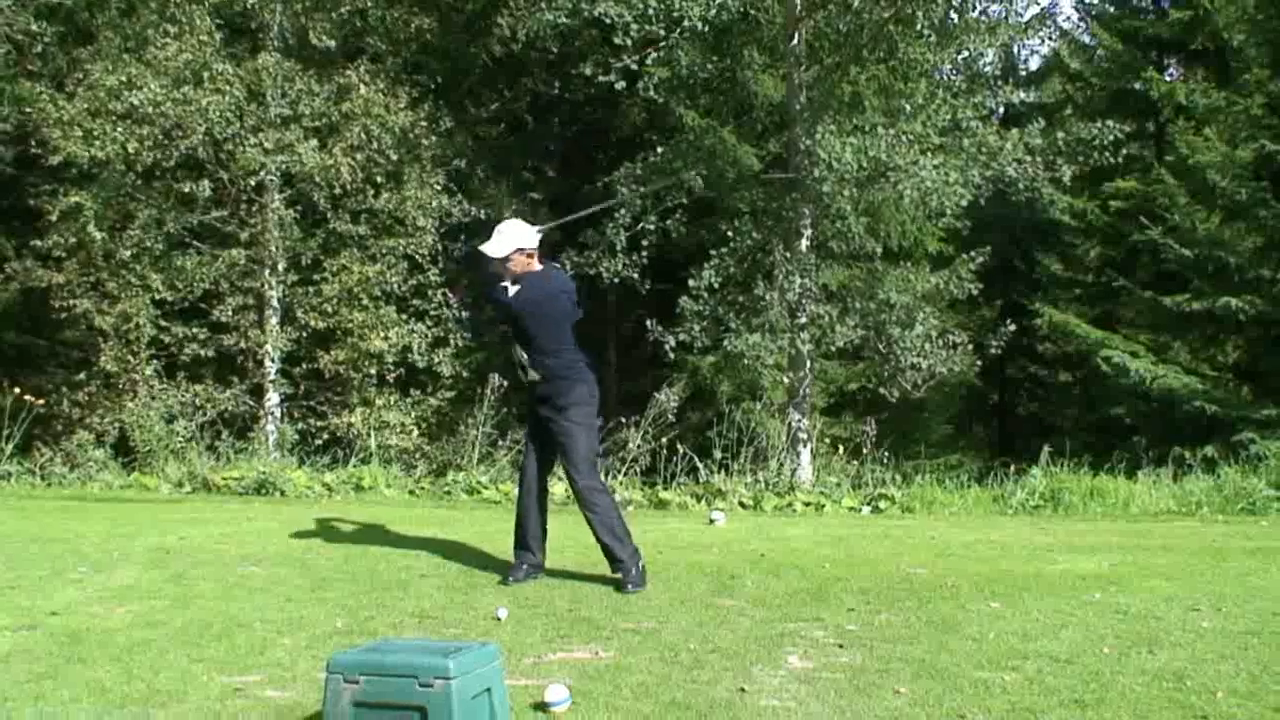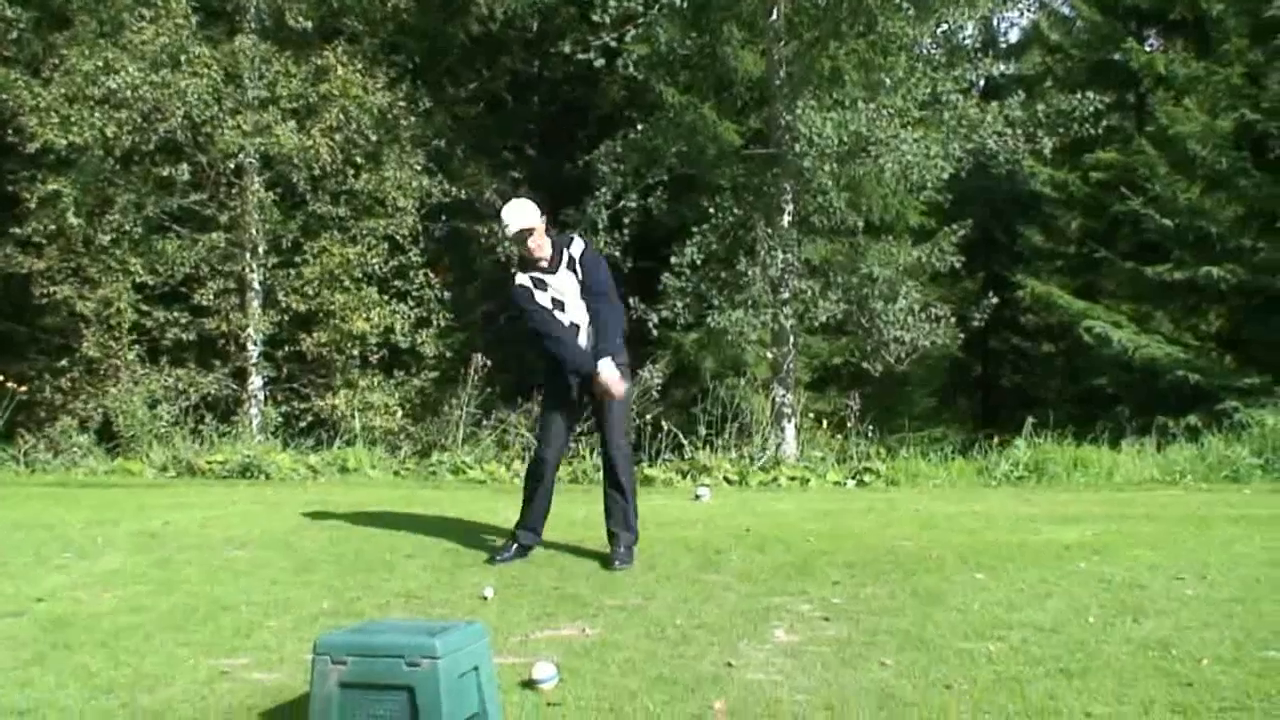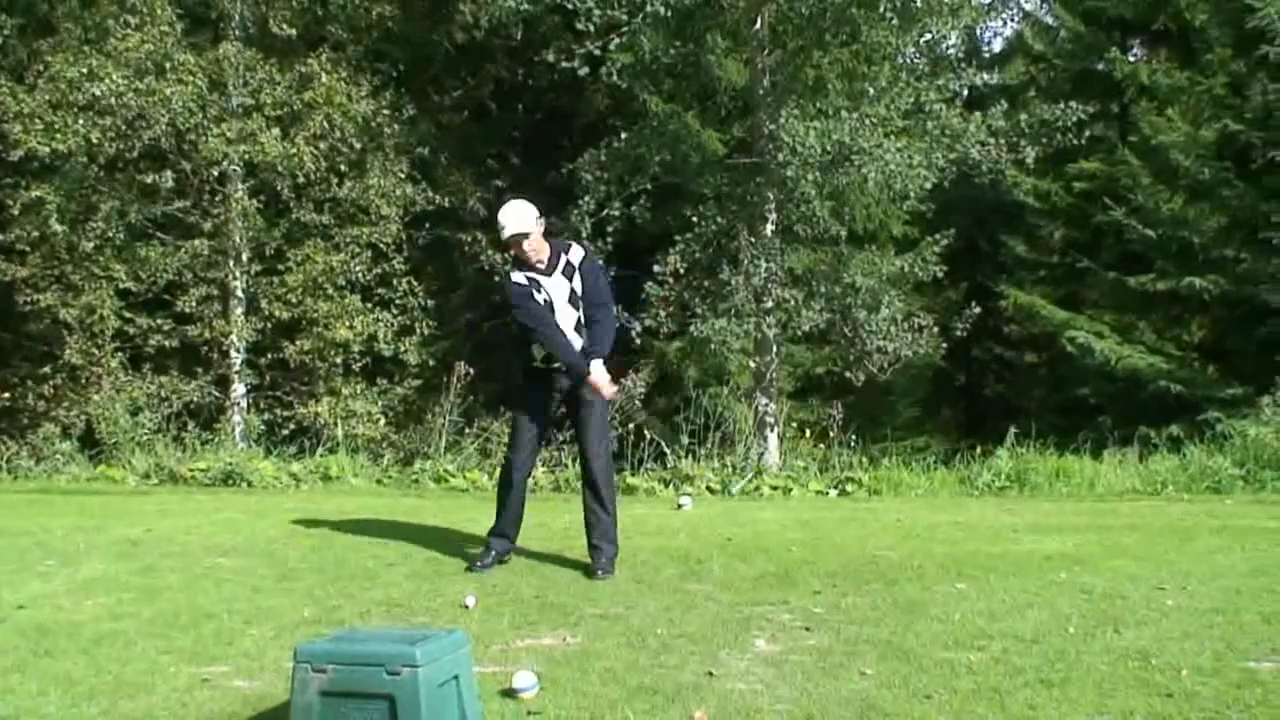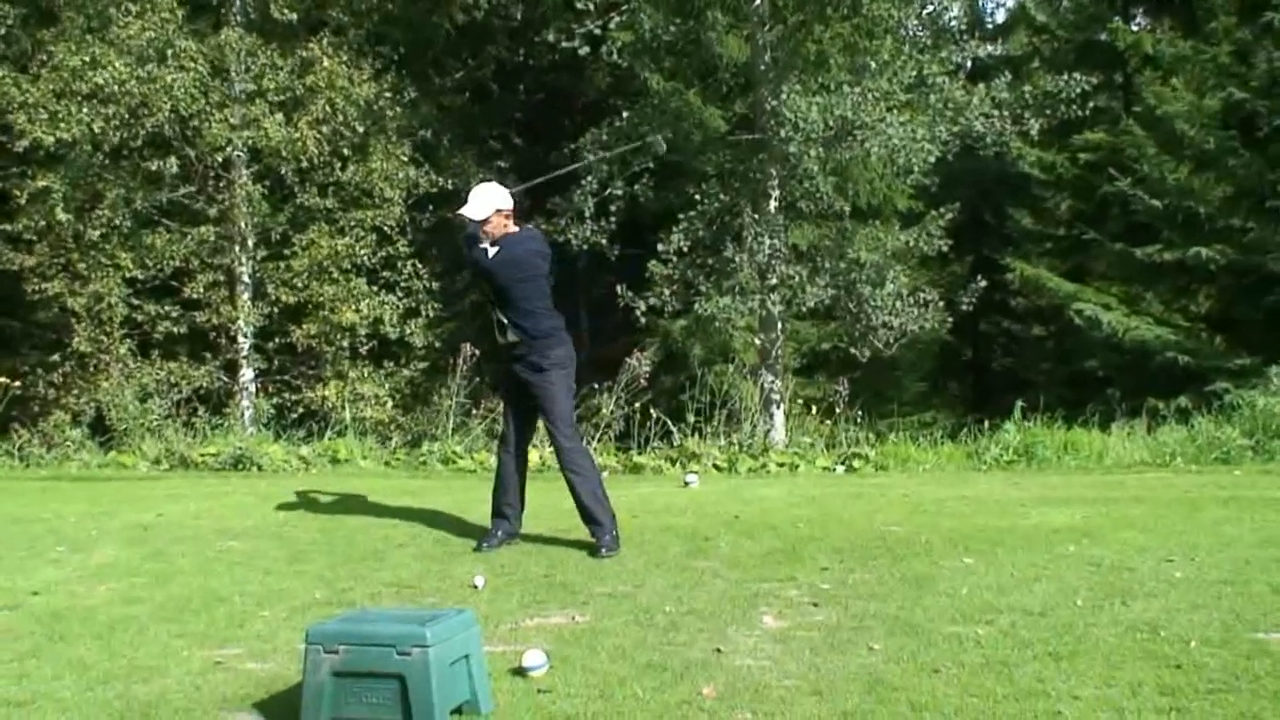
dt=0.7s
person 1, frame 1
left shoulder: (517, 298)
right shoulder: (559, 278)
left elbow: (493, 286)
left hip: (571, 397)
right hip: (548, 396)
left knee: (585, 482)
right knee: (531, 477)
left ankle: (630, 564)
right ankle: (530, 558)
person 1, frame 2
left shoulder: (579, 250)
right shoulder: (523, 283)
left elbow: (607, 305)
right elbow: (553, 332)
left wrist: (605, 360)
right wrist: (591, 370)
left hip: (608, 362)
right hip: (566, 370)
left knee: (617, 450)
right knee: (546, 455)
left ankle: (622, 539)
right ankle: (526, 536)
person 1, frame 3
left shoulder: (578, 258)
right shoulder: (515, 281)
left elbow: (603, 314)
right elbow: (544, 335)
left wrist: (595, 361)
right wrist: (585, 370)
left hip: (587, 374)
right hip: (542, 377)
left knee: (597, 461)
right knee: (518, 461)
left ankle: (603, 550)
right ankle: (501, 540)
person 1, frame 4
left shoulder: (497, 260)
right shoulder: (530, 238)
left elbow: (472, 243)
left wrist: (473, 228)
left hip: (547, 358)
right hip: (522, 358)
left knee: (566, 441)
right knee: (511, 443)
left ankle: (604, 529)
right ankle: (506, 523)
